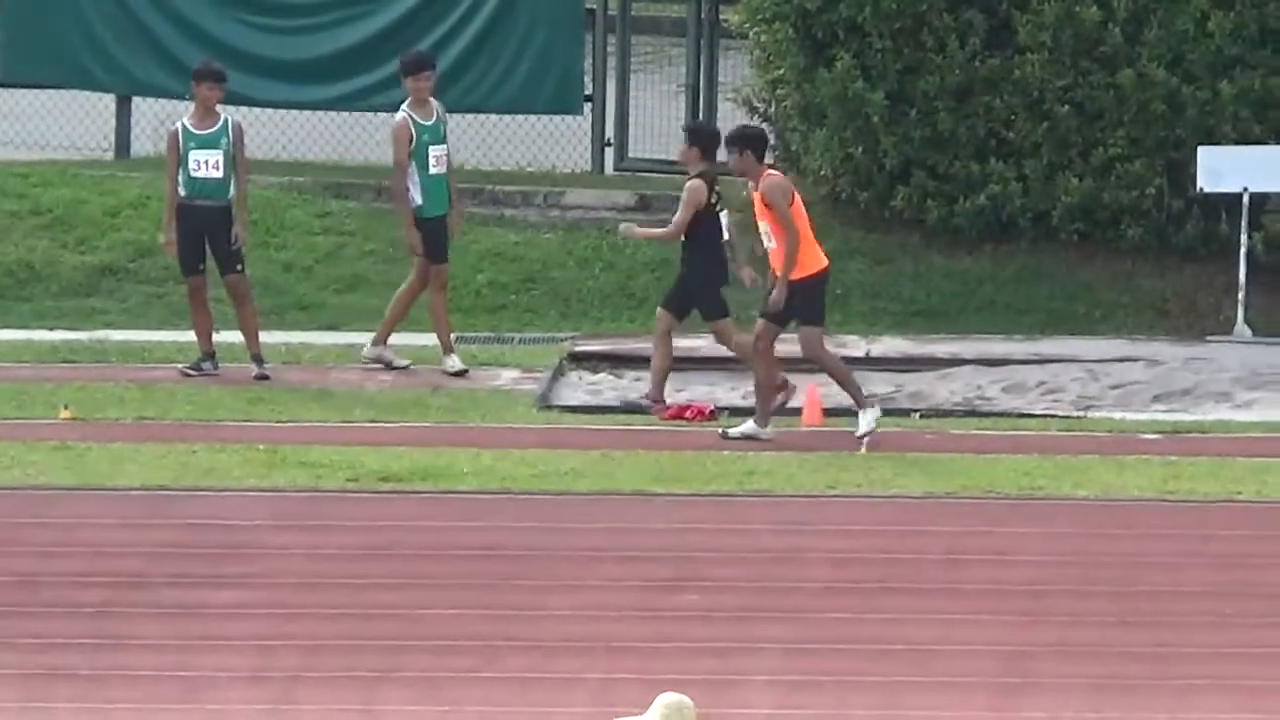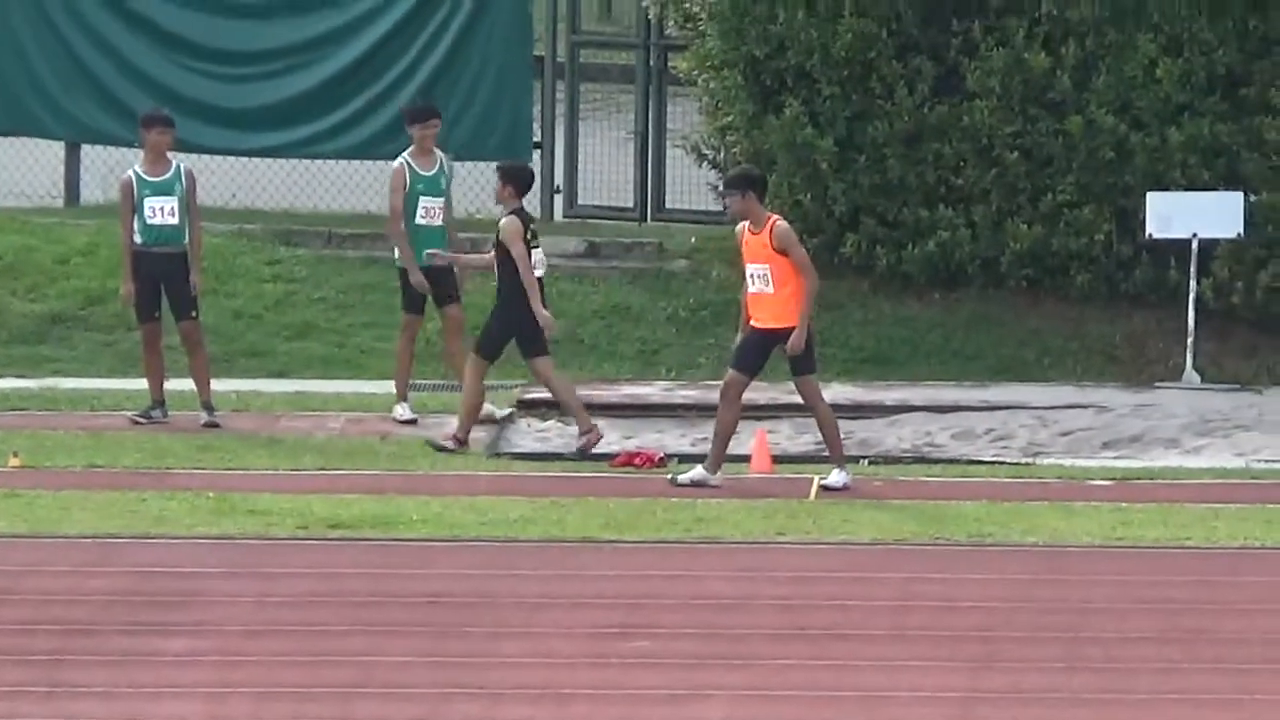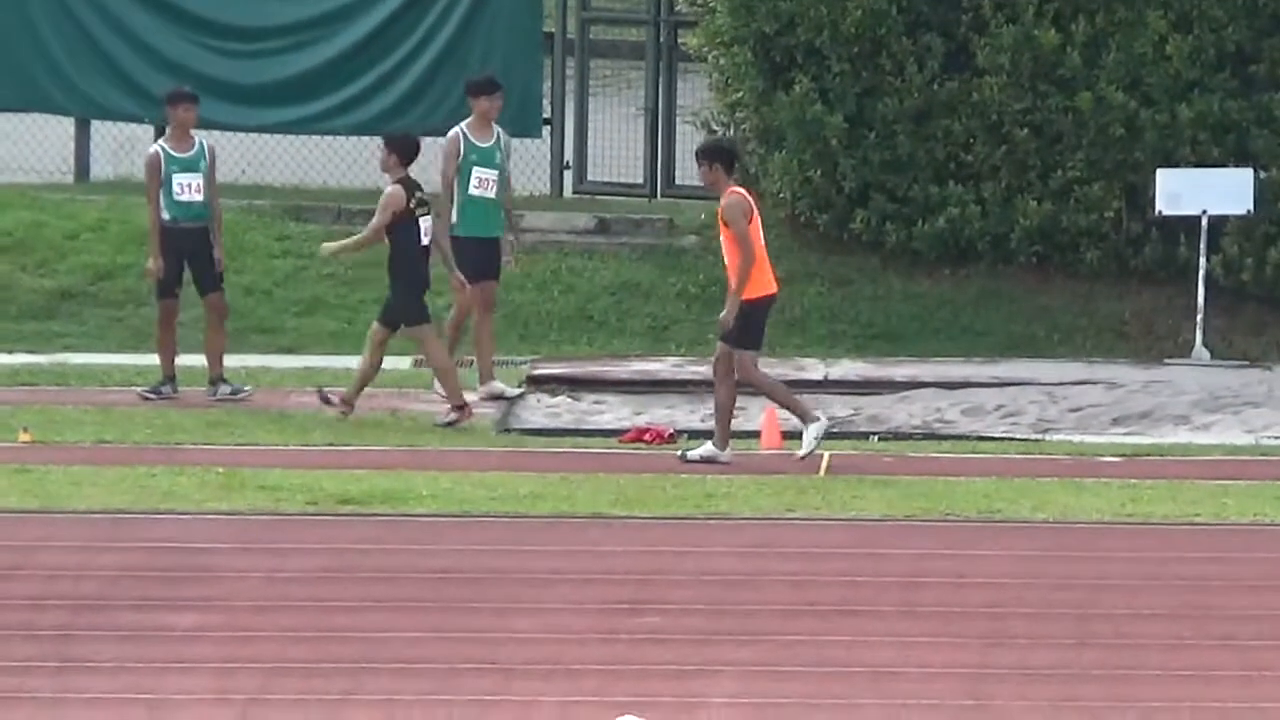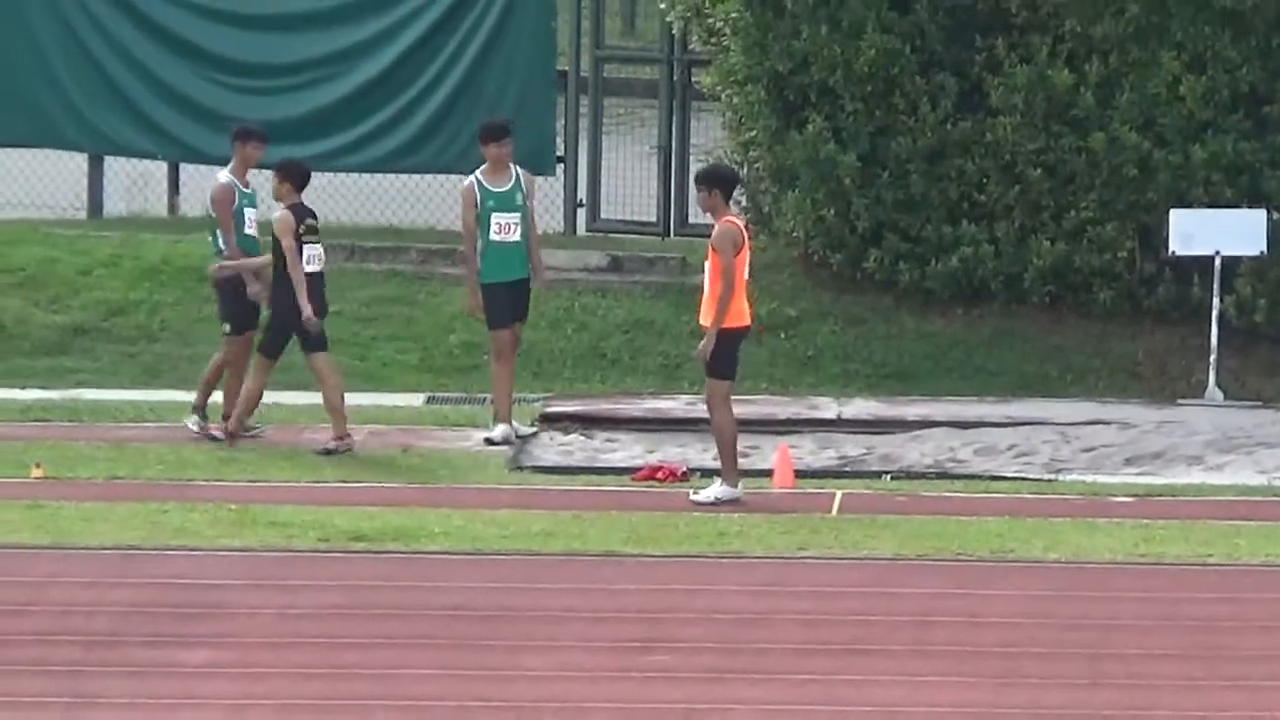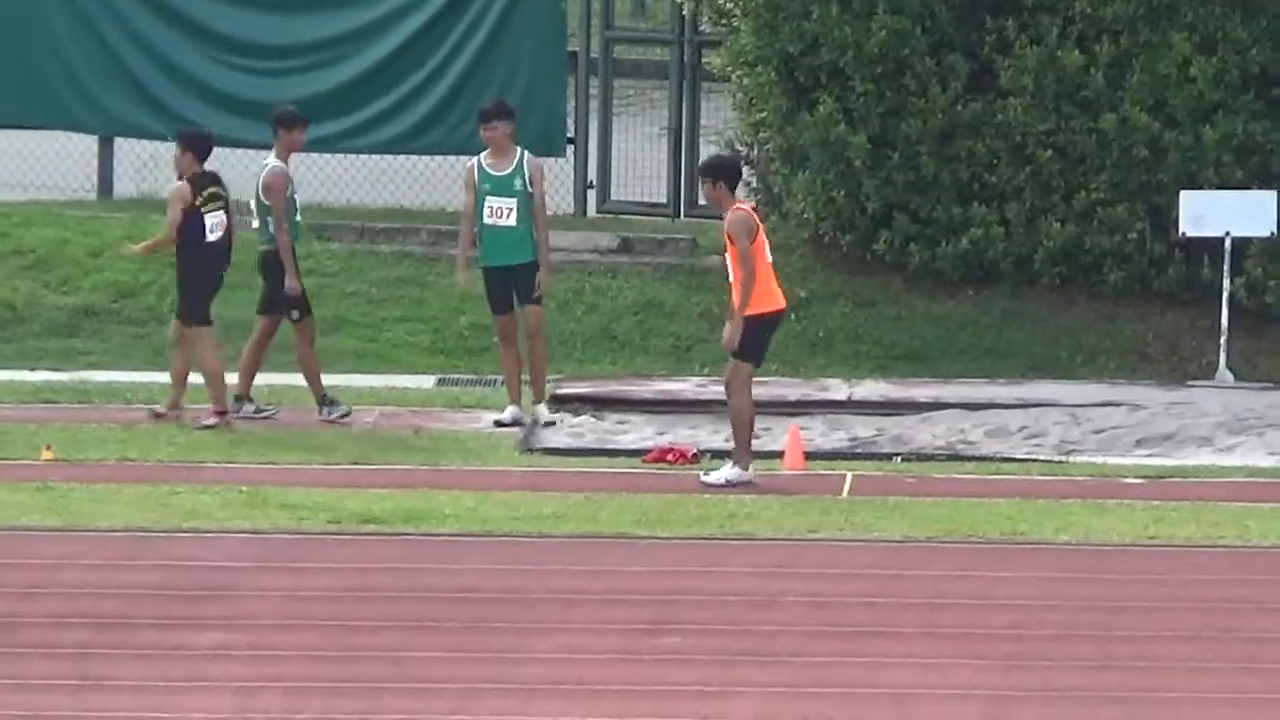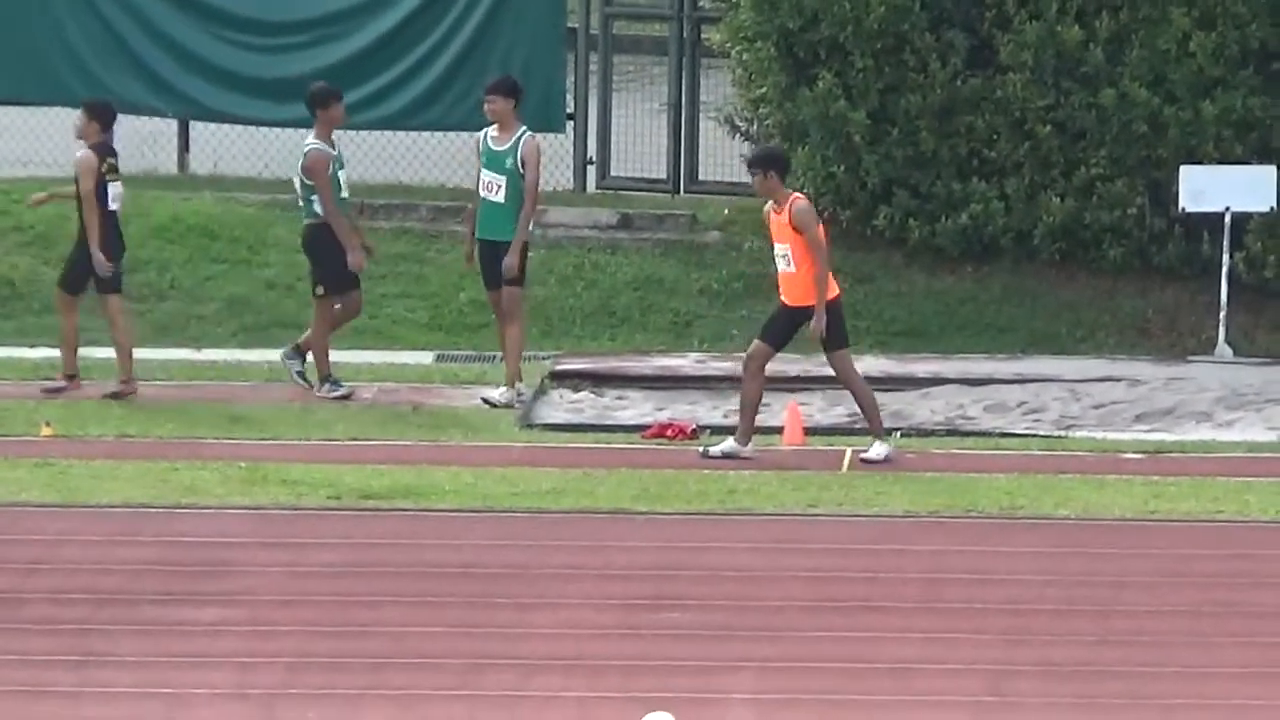
dt=0.5s
person 1, frame 1
left shoulder: (439, 109)
right shoulder: (403, 123)
right elbow: (400, 179)
left wrist: (454, 202)
right wrist: (409, 227)
left hip: (441, 208)
right hip: (423, 211)
left knee: (420, 279)
right knee: (437, 281)
left ankle: (378, 344)
right ankle: (447, 353)
person 1, frame 2
left shoulder: (444, 163)
right shoulder: (401, 169)
right elbow: (395, 224)
right wrist: (411, 268)
right hip: (413, 261)
left knee: (455, 325)
right knee: (410, 328)
right ankle: (401, 400)
person 1, frame 3
left shoulder: (502, 140)
right shoulder: (456, 139)
right elbow: (446, 190)
left wrist: (513, 234)
right wrist: (443, 236)
left hip: (492, 233)
right hip: (464, 231)
left knee: (488, 304)
right knee: (465, 302)
left ankle: (487, 380)
person 1, frame 4
left shoulder: (524, 179)
right shoulder: (473, 187)
left elbow: (531, 230)
right elbow: (470, 240)
left wrist: (538, 275)
right wrist: (472, 287)
left hip: (519, 274)
right hip: (492, 277)
left knee: (513, 346)
right knee: (500, 347)
left ankle: (505, 417)
right ankle: (503, 423)
person 1, frame 5
left shoulder: (530, 165)
right shoulder: (474, 170)
left elbow: (541, 218)
right elbow: (469, 220)
left wrist: (545, 265)
right wrist: (462, 266)
left hip: (525, 258)
right hip: (492, 261)
left knee: (534, 327)
right knee: (505, 332)
left ankle: (539, 402)
right ankle: (515, 405)
person 1, frame 6
left shoulder: (528, 145)
right shoulder: (483, 139)
left elbow: (530, 201)
left wrist: (516, 248)
right wrist: (469, 237)
left hip: (512, 237)
right hip: (486, 235)
left knee: (512, 309)
right knee: (498, 309)
left ankle: (510, 387)
right ankle: (516, 380)
person 2, frame 1
left shoulder: (774, 185)
right shoulder: (755, 187)
left elbow: (795, 236)
left wrist: (781, 287)
right wrist: (773, 281)
left hip: (809, 274)
right hip: (787, 276)
left knee: (812, 348)
right knee: (761, 340)
left ankle: (866, 406)
right ankle: (760, 422)
person 2, frame 2
left shoulder: (780, 230)
right shoulder: (741, 232)
left elbow: (810, 279)
left wrist: (801, 330)
right wrist: (742, 329)
left hip: (791, 327)
right hip: (759, 327)
left knee: (812, 397)
right knee: (730, 389)
left ankle: (840, 468)
right ankle: (711, 468)
person 2, frame 3
left shoulder: (732, 203)
right shoulder: (732, 199)
left elbow: (747, 256)
left wrist: (732, 305)
right wrist: (732, 302)
left hip: (754, 296)
right hip: (748, 296)
left knee: (746, 372)
right knee: (721, 365)
left ankle: (810, 420)
right ankle: (719, 444)
person 2, frame 4
left shoulder: (724, 230)
right shoulder: (733, 226)
left elbow: (728, 286)
left wrist: (710, 333)
left hip: (725, 326)
right hip: (729, 324)
left knee: (716, 403)
right knee: (718, 403)
left ankle: (730, 483)
right ankle: (728, 479)
person 2, frame 5
left shoulder: (737, 219)
right shoulder: (736, 216)
left elbow: (749, 274)
left wrist: (736, 324)
right wrist: (730, 320)
left hip: (762, 310)
right hip: (755, 310)
left knee: (737, 383)
right knee: (735, 383)
left ankle: (742, 465)
right ankle: (741, 461)
person 2, frame 6
left shoulder: (800, 209)
right shoulder: (770, 209)
left elbow: (821, 262)
left wrist: (820, 312)
left hip: (822, 302)
right hip: (791, 303)
left knee: (845, 372)
right knee: (753, 361)
left ankle: (880, 439)
right ankle: (741, 441)
person 3, frame 1
left shoulder: (232, 127)
right shoulder: (178, 132)
left elbow: (241, 178)
right elbow: (172, 182)
left wrist: (241, 222)
right wrist: (167, 227)
left hip: (221, 213)
right hip: (189, 214)
left knee: (238, 286)
right knee: (196, 288)
left ankle: (257, 358)
right ankle: (207, 357)
person 3, frame 2
left shoulder: (184, 174)
right shoulder: (131, 180)
left elbow: (194, 223)
right elbow: (126, 231)
left wrist: (196, 268)
right wrist: (126, 277)
left hip: (177, 260)
right hip: (145, 261)
left knee: (192, 333)
right knee: (150, 335)
left ankle: (207, 405)
right ankle: (158, 404)
person 3, frame 3
left shoulder: (206, 150)
right shoulder: (157, 155)
left elbow: (213, 199)
right elbow: (154, 207)
left wrist: (218, 242)
right wrist: (154, 254)
left hip: (202, 235)
right hip: (173, 235)
left knee: (217, 307)
right knee: (167, 311)
left ankle: (217, 381)
right ankle: (168, 380)
person 3, frame 4
left shoulder: (248, 188)
right shoulder: (224, 186)
right elbow: (229, 239)
left wrist: (259, 278)
right wrist: (250, 280)
left hip: (248, 272)
right hip: (232, 272)
left knee: (244, 346)
right knee: (231, 346)
left ankle: (230, 417)
right ankle: (198, 407)
person 3, frame 5
left shoulder: (275, 169)
right shoulder: (278, 174)
right elbow: (281, 227)
right wrist: (291, 273)
left hip: (275, 257)
right hip: (280, 258)
left knee: (264, 331)
right knee: (305, 331)
left ankle: (242, 399)
right ankle: (324, 402)
person 3, frame 6
left shoulder: (331, 147)
right shoulder: (316, 154)
right elbow: (330, 207)
left wrist: (359, 236)
right wrist: (350, 249)
left hip: (333, 233)
right hip: (321, 234)
left knee: (352, 304)
right knee: (325, 308)
left ankle: (298, 350)
right ankle: (325, 380)
person 4, frame 1
left shoulder: (695, 186)
right shoulder: (709, 182)
left elbow: (674, 231)
right elbow: (725, 227)
left wrist: (637, 233)
right wrist: (741, 264)
left hip: (702, 271)
right hip: (696, 269)
left knee: (725, 333)
right knee: (662, 326)
left ankle: (780, 384)
right ankle: (655, 395)
person 4, frame 2
left shoulder: (509, 223)
right shoulder: (523, 220)
left elbow: (523, 268)
right elbow: (493, 259)
left wrist: (539, 309)
right wrist: (451, 258)
left hip: (511, 310)
right hip: (525, 310)
left knee: (474, 367)
right knee: (545, 372)
left ankle: (459, 438)
right ankle: (587, 429)
person 4, frame 3
left shoulder: (394, 193)
right shoulder: (416, 189)
left elbow: (369, 237)
right elbow: (435, 234)
left wrist: (333, 249)
right wrist: (453, 271)
left hip: (406, 281)
right hip: (413, 276)
left knee: (427, 341)
right knee: (377, 337)
left ankle: (458, 405)
right ankle: (348, 399)
person 4, frame 4
left shoulder: (283, 218)
right shoulder: (310, 216)
left elbow: (293, 262)
left wrist: (302, 304)
right wrist: (235, 266)
left hip: (288, 306)
right hip: (313, 303)
left knee: (260, 367)
right knee: (322, 367)
left ankle: (232, 428)
right ankle: (340, 434)
person 4, frame 5
left shoulder: (181, 190)
right shoulder: (217, 183)
left elbow: (168, 237)
right elbow: (230, 224)
left wrist: (140, 249)
left hip: (194, 273)
right hip: (211, 269)
left knee: (201, 342)
right knee: (179, 335)
left ankle: (220, 410)
right ankle: (174, 404)
person 4, frame 6
left shoulder: (85, 157)
right shoulder: (109, 153)
left elbow: (89, 205)
left wrist: (94, 250)
right wrist: (51, 194)
left hip: (93, 243)
right hip: (111, 241)
left knee: (65, 303)
right knee: (114, 310)
left ankle: (69, 375)
right ankle: (126, 379)
